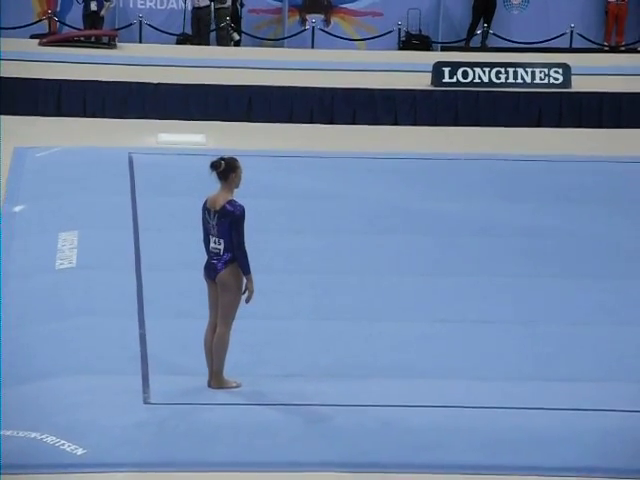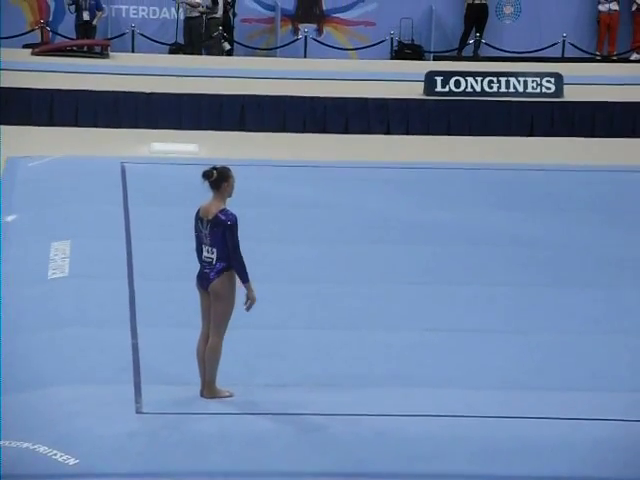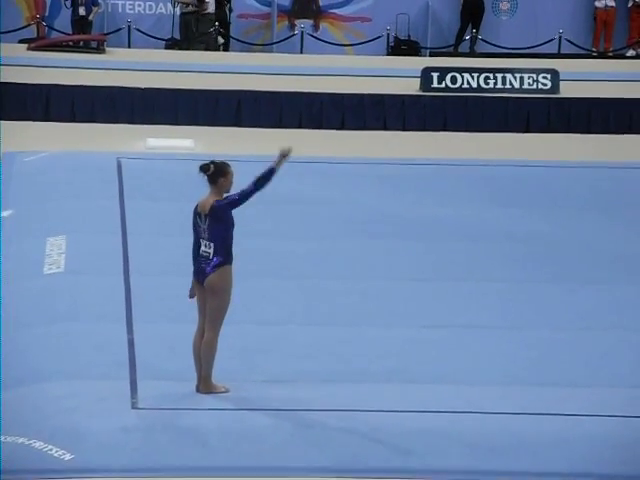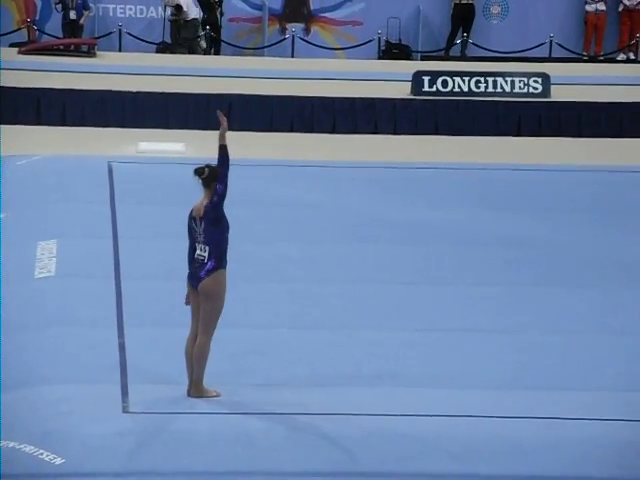
dt=0.3s
person 1, frame 1
left shoulder: (207, 203)
right shoulder: (235, 209)
left elbow: (206, 239)
right elbow: (239, 247)
right wrist: (249, 279)
left hip: (211, 267)
right hip: (228, 271)
left knee: (213, 323)
right knee: (224, 326)
left ankle: (212, 375)
right ankle: (218, 378)
person 1, frame 2
left shoulder: (200, 212)
right shoulder: (227, 218)
left elbow: (198, 248)
right elbow: (235, 255)
right wrist: (249, 287)
left hip: (203, 276)
right hip: (221, 279)
left knee: (205, 333)
right knee: (216, 336)
left ankle: (204, 385)
right ankle: (211, 387)
person 1, frame 3
left shoulder: (198, 207)
right shoulder: (221, 205)
left elbow: (196, 244)
right elbow: (252, 189)
left wrist: (195, 278)
right wrist: (277, 164)
left hip: (201, 271)
right hip: (218, 273)
left knee: (202, 328)
right knee: (212, 331)
left ankle: (201, 380)
right ankle: (206, 383)
person 1, frame 4
left shoulder: (194, 212)
right shoulder: (214, 210)
left elbow: (192, 249)
right elbow: (225, 173)
left wrist: (192, 282)
right wrist: (222, 138)
left hip: (196, 276)
right hip: (212, 278)
left knee: (195, 332)
right knee: (205, 335)
left ankle: (192, 383)
right ankle: (197, 387)
